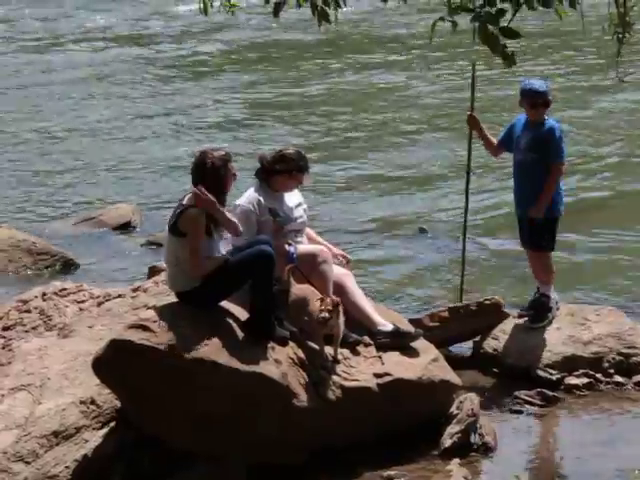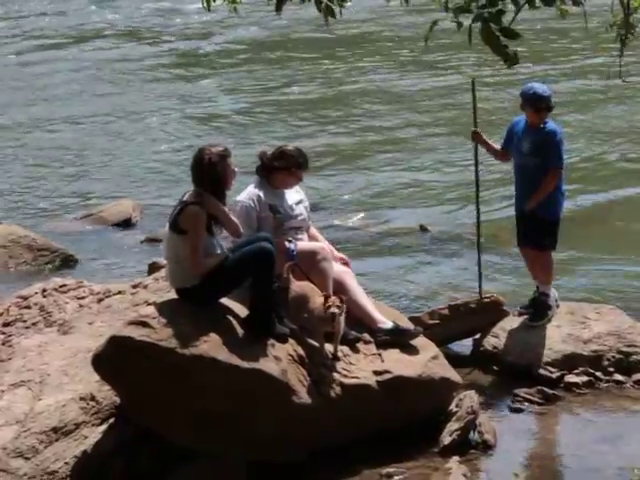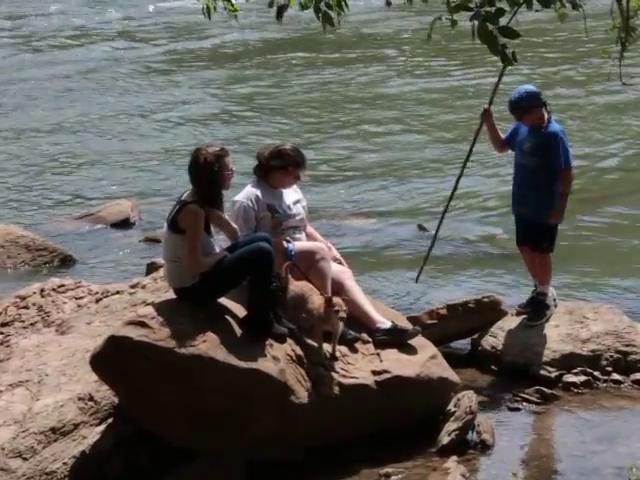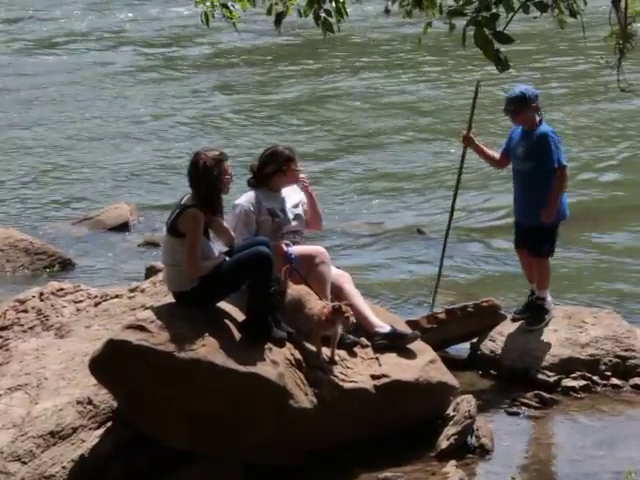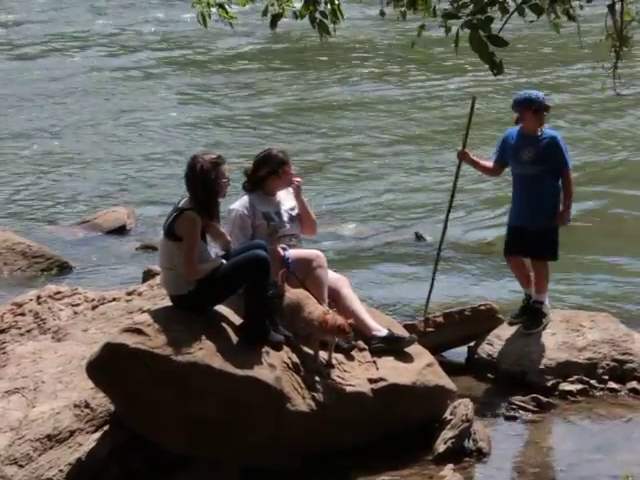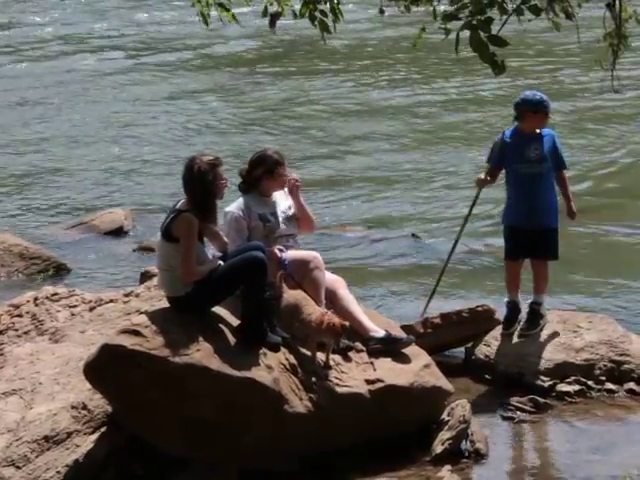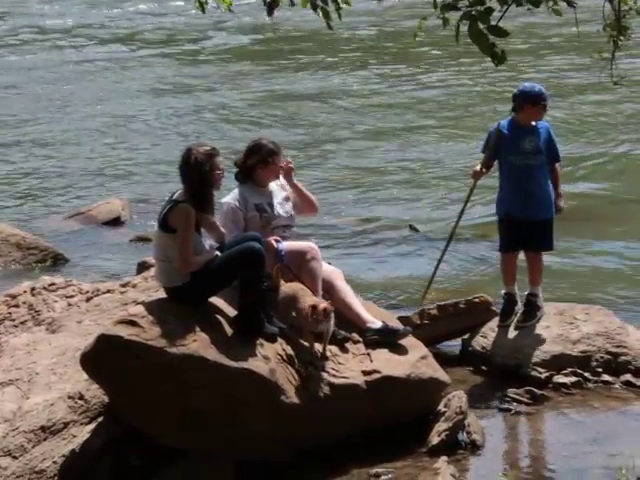
dt=0.5s
person 1, frame 1
left shoulder: (551, 130)
right shoulder: (518, 123)
left elbow: (557, 170)
right elbow: (496, 150)
left wrist: (542, 204)
right wrist: (479, 128)
left hip: (545, 205)
right hip: (524, 203)
left knee: (540, 253)
right knee: (531, 251)
left ankle: (548, 300)
right ankle: (542, 293)
person 1, frame 2
left shoulder: (552, 133)
right shoulder: (516, 126)
left elbow: (555, 174)
right elbow: (505, 155)
left wrist: (534, 200)
right wrist: (484, 142)
left hip: (546, 204)
right hip: (524, 202)
left knee: (541, 252)
right knee: (526, 249)
left ankle: (547, 298)
right ankle: (541, 292)
person 1, frame 3
left shoulder: (554, 134)
right shoulder: (522, 127)
left elbow: (567, 173)
right elbow: (501, 146)
left wrist: (559, 208)
right wrist: (489, 123)
left hip: (544, 207)
right hip: (523, 204)
left knee: (540, 252)
right knee: (525, 248)
left ankle: (546, 298)
right ankle: (540, 291)
person 1, frame 4
left shoulder: (546, 135)
right shoulder: (516, 133)
left elbow: (562, 173)
right elbow: (500, 163)
left wrist: (552, 206)
right wrist: (474, 146)
left hip: (543, 211)
right hip: (523, 209)
left knee: (539, 257)
right knee: (523, 252)
left ankle: (544, 303)
right ankle: (535, 295)
person 1, frame 5
left shoulder: (552, 139)
right shoulder: (510, 138)
left elbow: (566, 176)
right elbow: (495, 169)
left wrist: (566, 207)
right wrist: (471, 160)
left hip: (545, 215)
right hip: (519, 213)
left knee: (539, 261)
right knee: (512, 257)
left ankle: (540, 307)
right ankle: (531, 298)
person 1, frame 6
left shoulder: (549, 137)
right shoulder: (506, 140)
left elbow: (559, 172)
right elbow: (493, 173)
left wrist: (569, 201)
right wrist: (483, 180)
left hip: (545, 215)
right hip: (516, 216)
left knee: (540, 262)
right knee: (512, 263)
left ankle: (537, 309)
right ankle: (513, 306)
person 1, frame 7
left shoulder: (544, 130)
right shoulder: (501, 131)
left elbow: (553, 164)
right elbow: (488, 162)
left wrist: (558, 193)
right wrist: (479, 170)
left hip: (540, 207)
right hip: (510, 207)
left knee: (534, 254)
right knee: (508, 254)
left ankle: (534, 300)
right ankle: (510, 298)
person 2, frame 1
left shoulder: (293, 195)
right shoulder: (250, 203)
left wrist: (331, 247)
left hip: (303, 261)
left knee: (344, 276)
right knee: (320, 254)
left ankle: (380, 327)
person 2, frame 2
left shoulder: (295, 192)
right shoulder: (250, 200)
left elbow: (307, 228)
left wrist: (333, 252)
left hip: (304, 259)
left knee: (344, 274)
right knee: (320, 252)
left ankle: (381, 325)
person 2, frame 3
left shoulder: (292, 191)
right shoulder: (248, 199)
left elbow: (304, 227)
left wrist: (331, 248)
left hip: (302, 258)
left knee: (343, 273)
right knee: (318, 251)
left ankle: (379, 325)
person 2, frame 4
left shoulder: (292, 192)
right shoulder: (248, 204)
left elbow: (315, 225)
left wrist: (310, 196)
left hip: (303, 262)
left knee: (342, 278)
right knee: (319, 254)
left ankle: (378, 329)
person 2, frame 5
left shoulder: (286, 195)
right shoulder: (243, 208)
left elbow: (311, 230)
right elbow: (237, 251)
left wrist: (299, 198)
right wrist: (268, 251)
left hip: (299, 266)
left knee: (339, 282)
right knee: (315, 258)
left ankle: (375, 333)
person 2, frame 6
left shoulder: (283, 196)
right shoulder: (239, 210)
left elbow: (309, 228)
left wrist: (297, 198)
right wrist: (265, 253)
left hip: (296, 266)
left knee: (336, 283)
right knee: (313, 259)
left ankle: (373, 334)
person 2, frame 7
left shoulder: (281, 185)
right shoulder: (235, 201)
left elbow: (313, 209)
left wrist: (291, 181)
left hip: (293, 258)
left knee: (333, 274)
right knee: (309, 250)
left ankle: (371, 325)
person 3, frame 1
left shoulder: (199, 201)
right shoulder: (194, 213)
left elbow: (237, 230)
right elbow: (196, 268)
left wrist: (216, 209)
right wrist: (225, 259)
left hip: (202, 275)
right hip: (193, 290)
left knee: (263, 243)
right knee: (263, 256)
left ankle: (270, 317)
right ankle: (260, 325)
person 3, frame 2
left shoulder: (201, 199)
right shoulder: (195, 211)
left elbow: (237, 232)
right elbow: (196, 266)
left wrist: (220, 211)
right wrist: (224, 256)
left hip: (200, 277)
right hip: (194, 287)
left knee: (264, 240)
right knee: (264, 253)
left ankle: (269, 313)
right ankle: (260, 322)
person 3, frame 3
left shoulder: (199, 198)
right shoulder: (194, 209)
left elbow: (234, 236)
right elbow: (194, 264)
left wrist: (219, 218)
right wrist: (222, 255)
left hip: (198, 275)
right hip: (192, 286)
left knee: (262, 239)
right knee: (262, 253)
left ankle: (269, 313)
right ankle: (258, 322)
person 3, frame 4
left shoulder: (197, 202)
right shoulder: (194, 213)
left elbow: (230, 241)
right elbow: (193, 268)
left wrist: (216, 221)
right wrist: (220, 259)
left hip: (197, 280)
right hip: (191, 290)
left knee: (262, 243)
right knee: (261, 257)
left ankle: (268, 317)
right ankle: (257, 325)
person 3, frame 5
left shoulder: (194, 206)
right shoulder: (191, 216)
left elbow: (226, 244)
right elbow: (191, 271)
right wrist: (218, 261)
left hip: (194, 283)
right hip: (188, 294)
left knee: (258, 246)
right knee: (258, 260)
left ankle: (266, 320)
right ankle: (255, 329)
person 3, frame 6
left shoulder: (191, 207)
right shoulder: (188, 218)
left elbow: (223, 246)
right elbow: (188, 274)
right wrist: (215, 263)
left hip: (191, 285)
right hip: (186, 295)
left knee: (256, 248)
right knee: (256, 262)
left ankle: (264, 322)
right ankle: (252, 331)
person 3, frame 7
left shoulder: (187, 197)
right shoulder: (185, 209)
left elbow: (220, 237)
right elbow: (185, 264)
right wrist: (212, 254)
left hip: (188, 276)
right hip: (183, 286)
left knee: (253, 239)
right knee: (253, 253)
left ankle: (261, 313)
right ankle: (250, 322)
